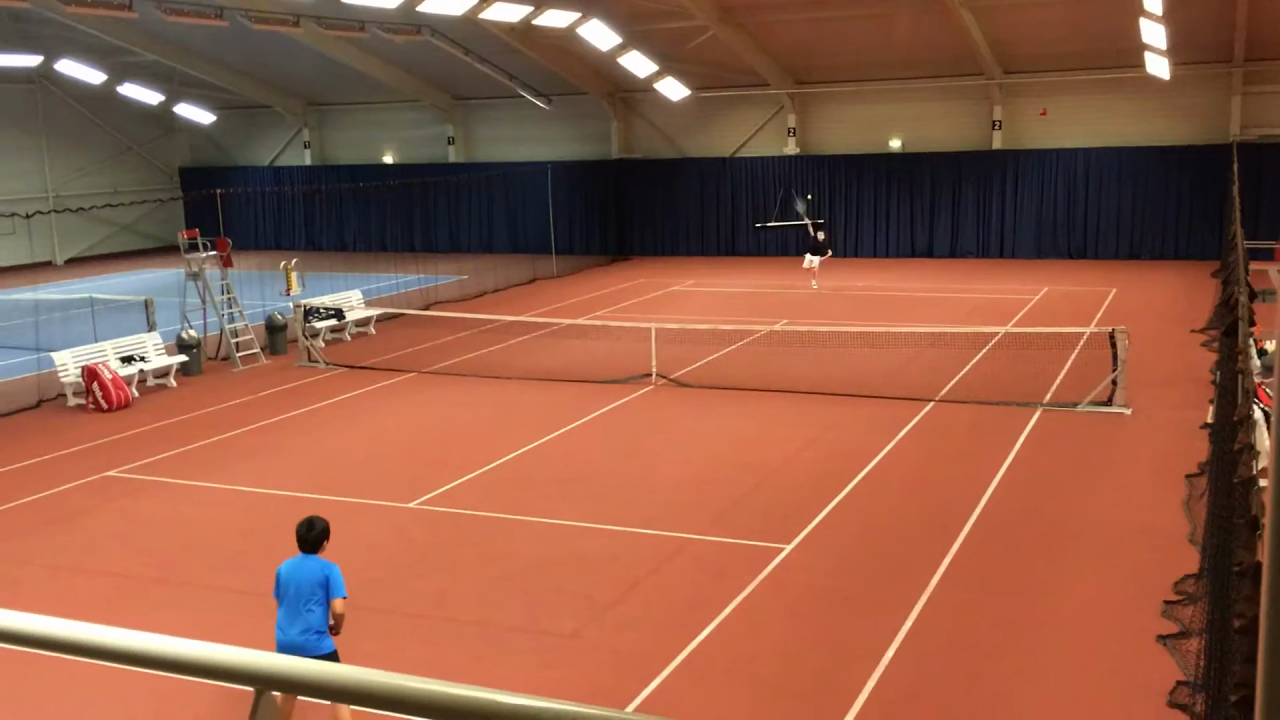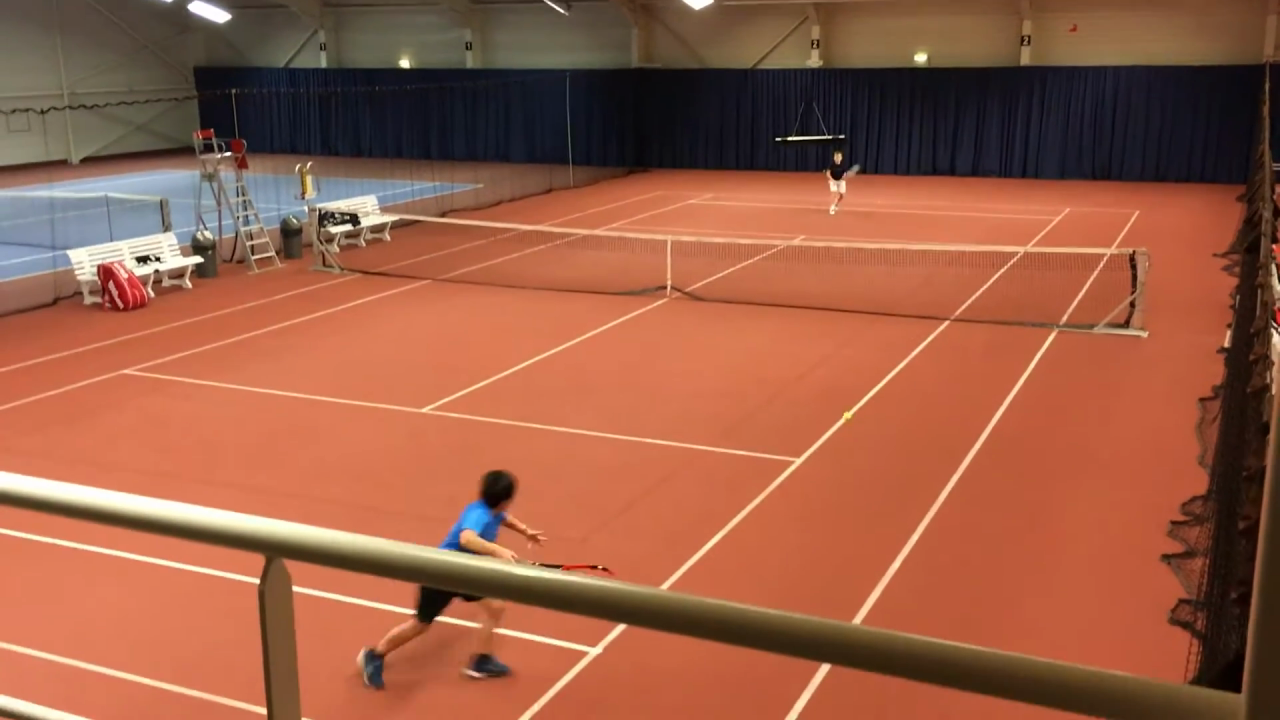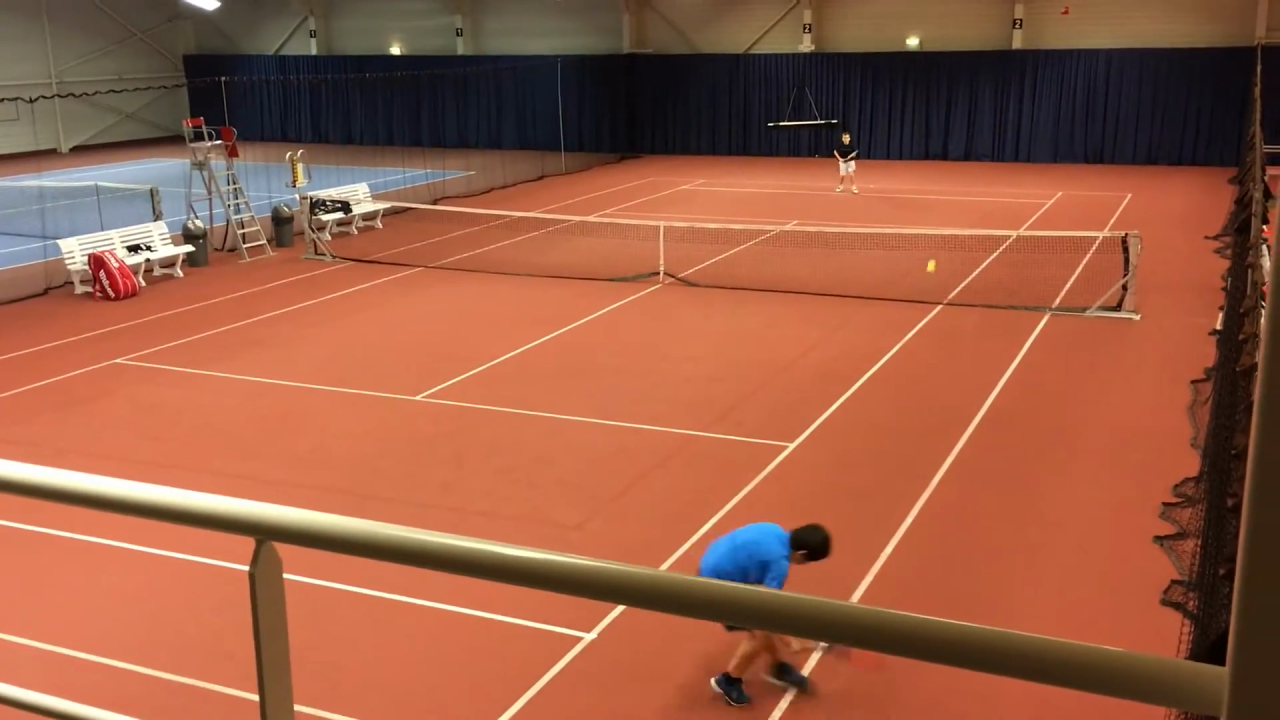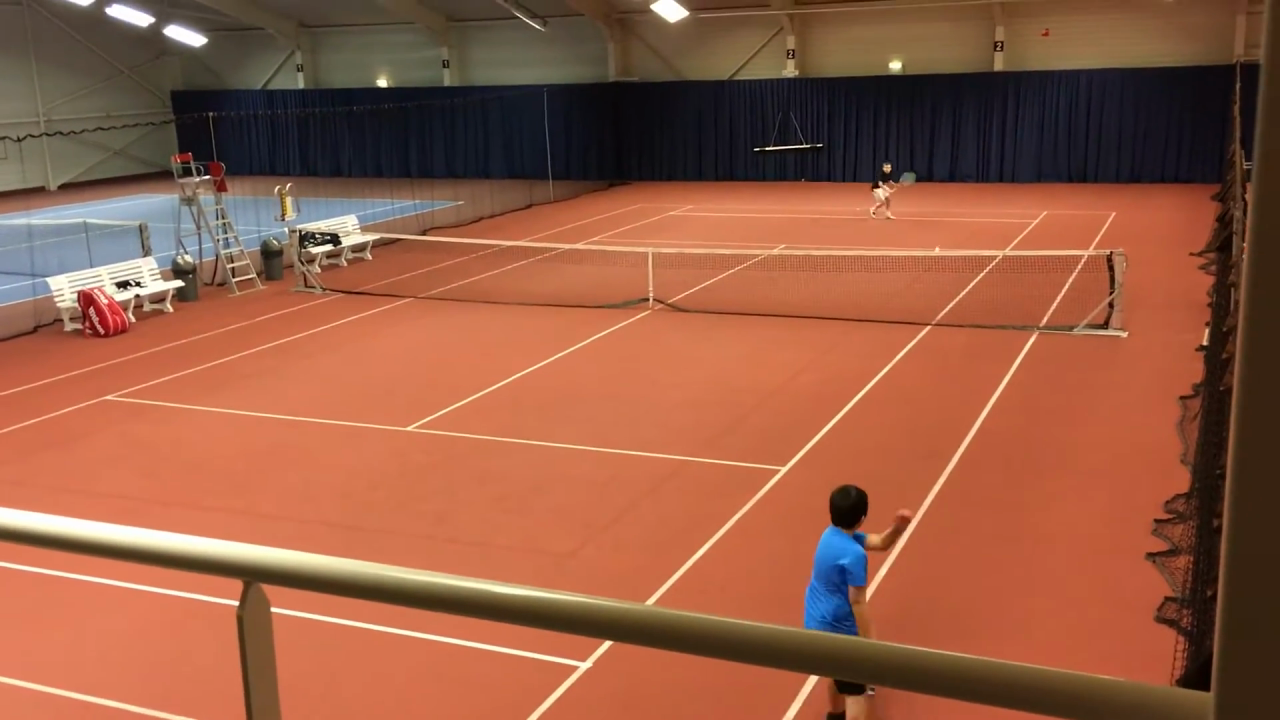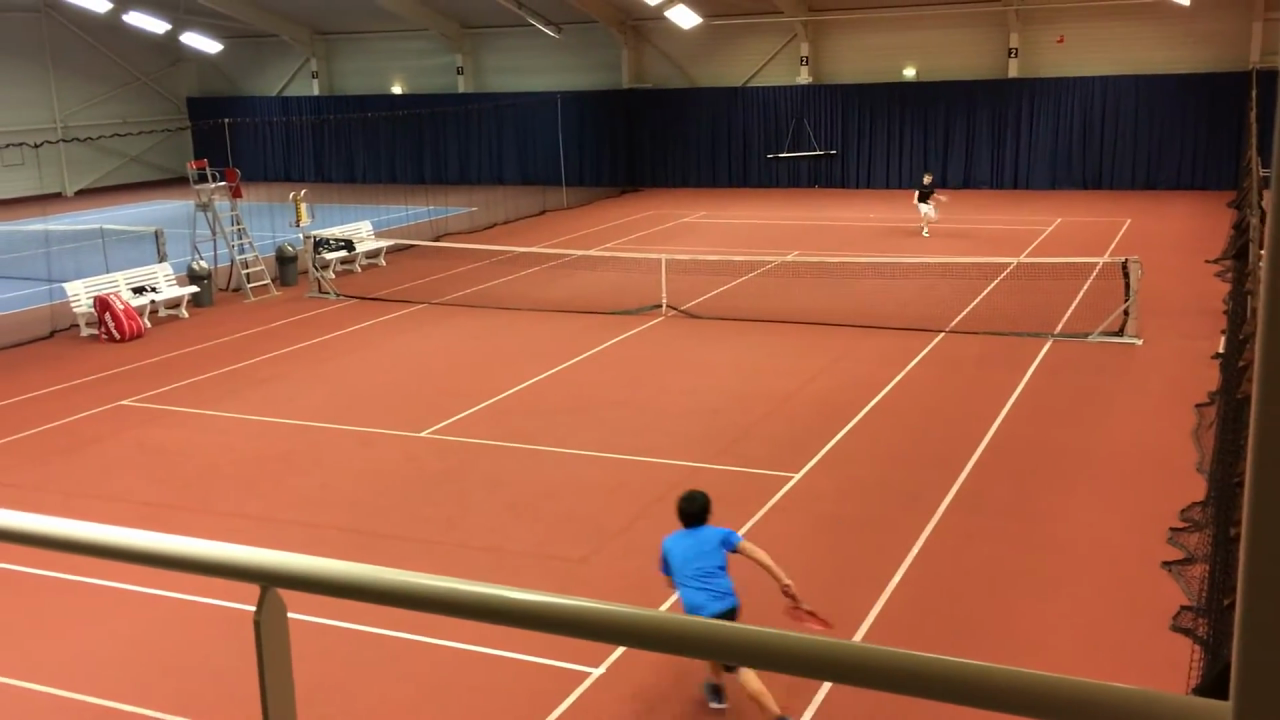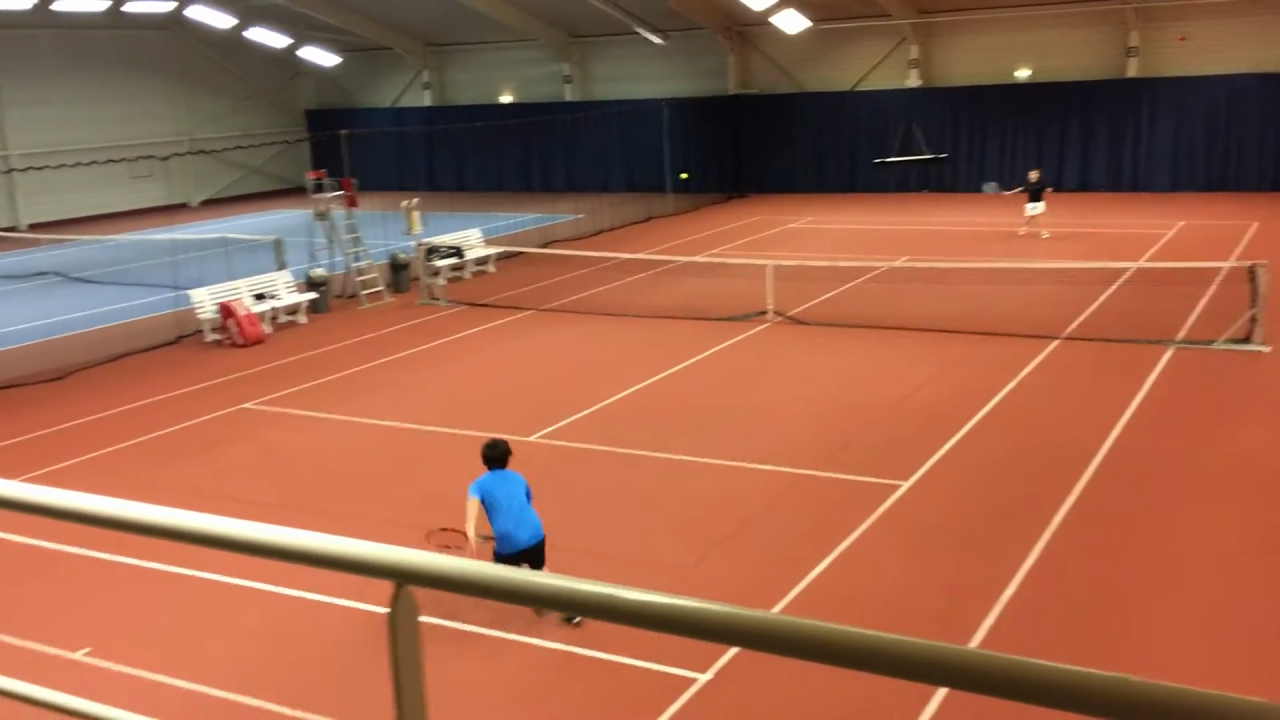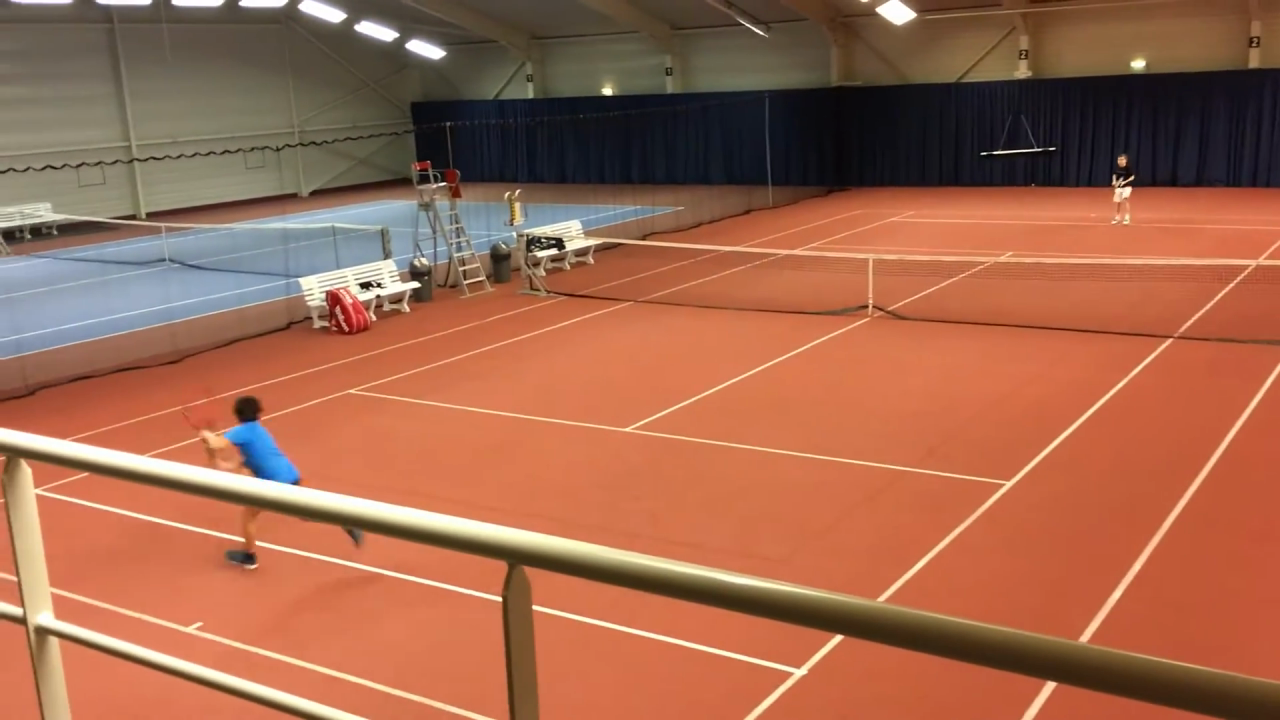
dt=0.7s
person 1, frame 1
left shoulder: (284, 567)
right shoulder: (329, 569)
left elbow: (279, 603)
right elbow: (339, 610)
right wrist: (336, 627)
left hip: (286, 642)
right hip: (316, 644)
person 1, frame 2
left shoulder: (492, 511)
right shoulder: (478, 515)
left elbow: (504, 518)
right elbow: (466, 538)
left wrist: (525, 532)
right wrist: (498, 550)
left knee: (496, 607)
right knee: (421, 625)
left ankle: (481, 662)
right ankle: (374, 657)
person 1, frame 3
left shoulder: (773, 531)
right shoulder: (779, 562)
right wrist: (791, 640)
right hip: (716, 581)
right knee: (759, 637)
left ankle: (778, 667)
right ankle: (728, 682)
person 1, frame 4
left shoulder: (835, 534)
right shoulder: (854, 555)
left elbow: (878, 543)
right elbow: (858, 604)
left wrist: (896, 527)
left hip: (817, 622)
right hip: (836, 629)
right knee: (856, 691)
person 1, frame 5
left shoulder: (669, 544)
right shoulder: (719, 534)
left elbow: (671, 581)
right elbow: (752, 552)
right wrist: (782, 579)
left hip: (699, 612)
right hip: (726, 604)
left knee: (737, 668)
right ankle: (715, 689)
person 1, frame 6
left shoulder: (478, 485)
right shoulder: (519, 479)
left elbow: (473, 504)
left wrist: (470, 529)
left hip: (509, 542)
right hip: (534, 534)
right knee: (539, 571)
person 1, frame 7
left shoulder: (239, 432)
right shoulder: (258, 430)
left elbow: (217, 445)
left wrist: (209, 437)
right wrist: (223, 465)
left hip: (276, 483)
right hip: (290, 477)
left knee: (248, 514)
left ankle: (249, 556)
right ankle: (348, 526)
